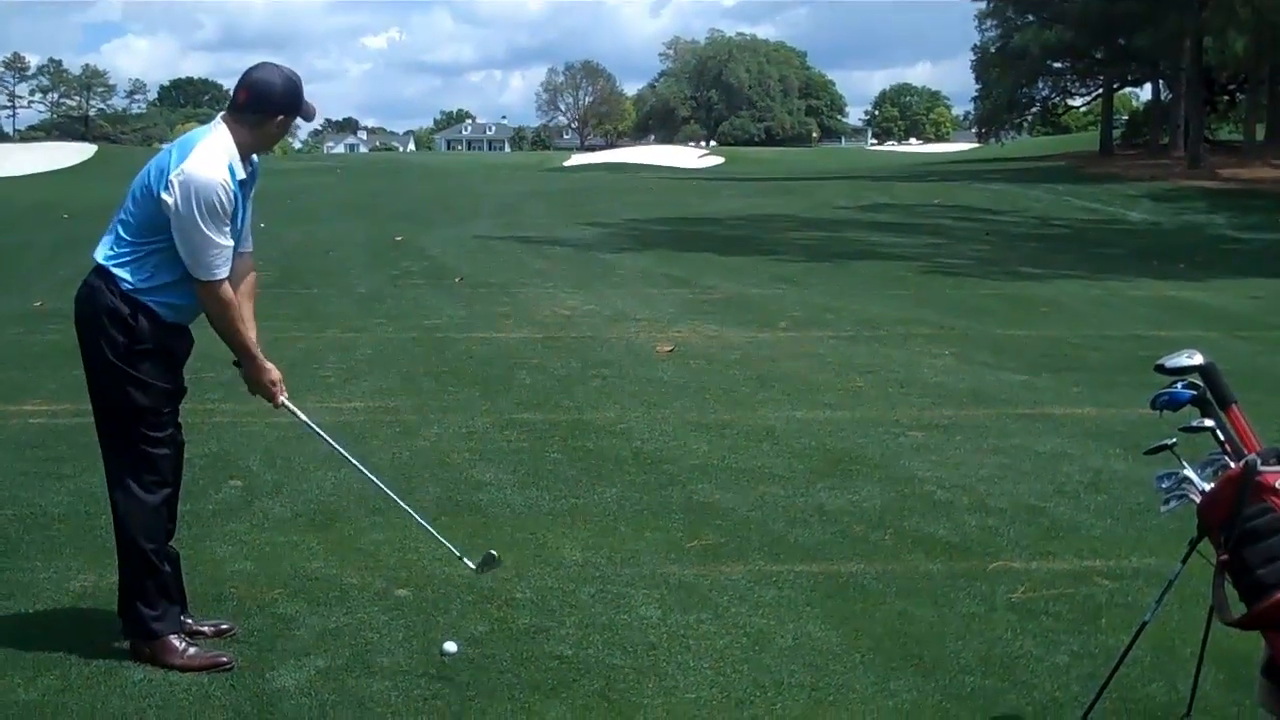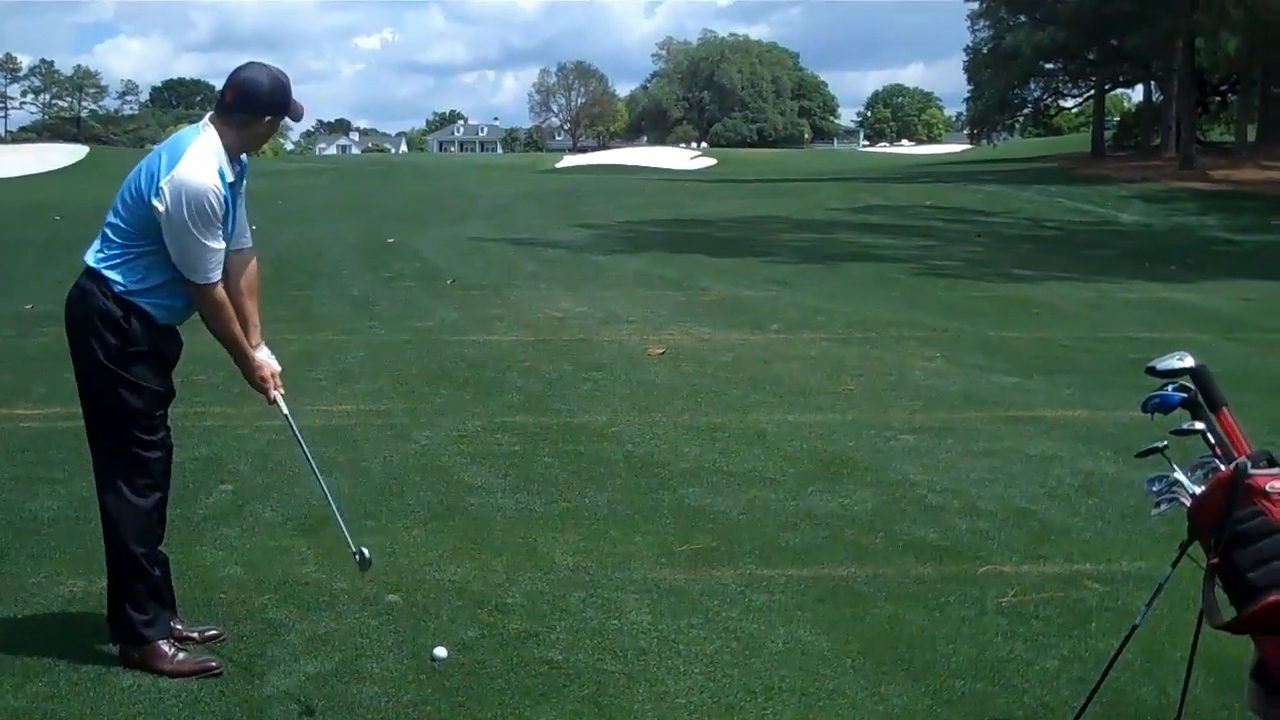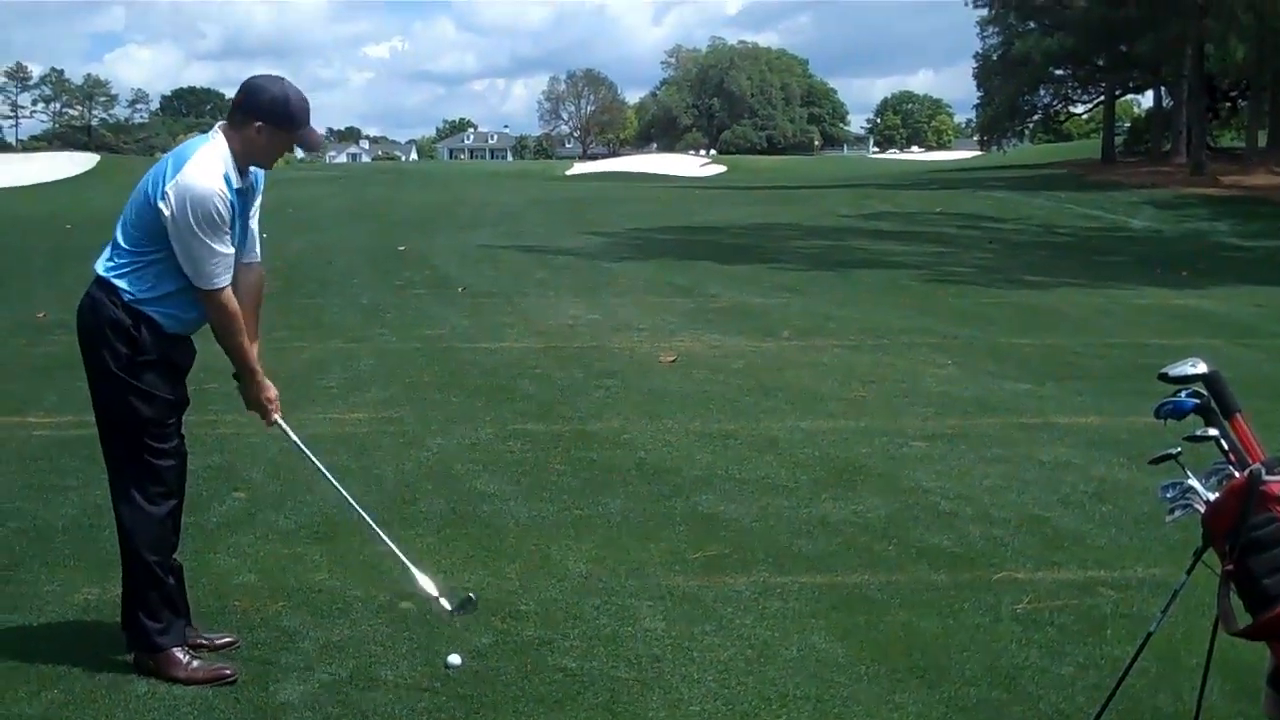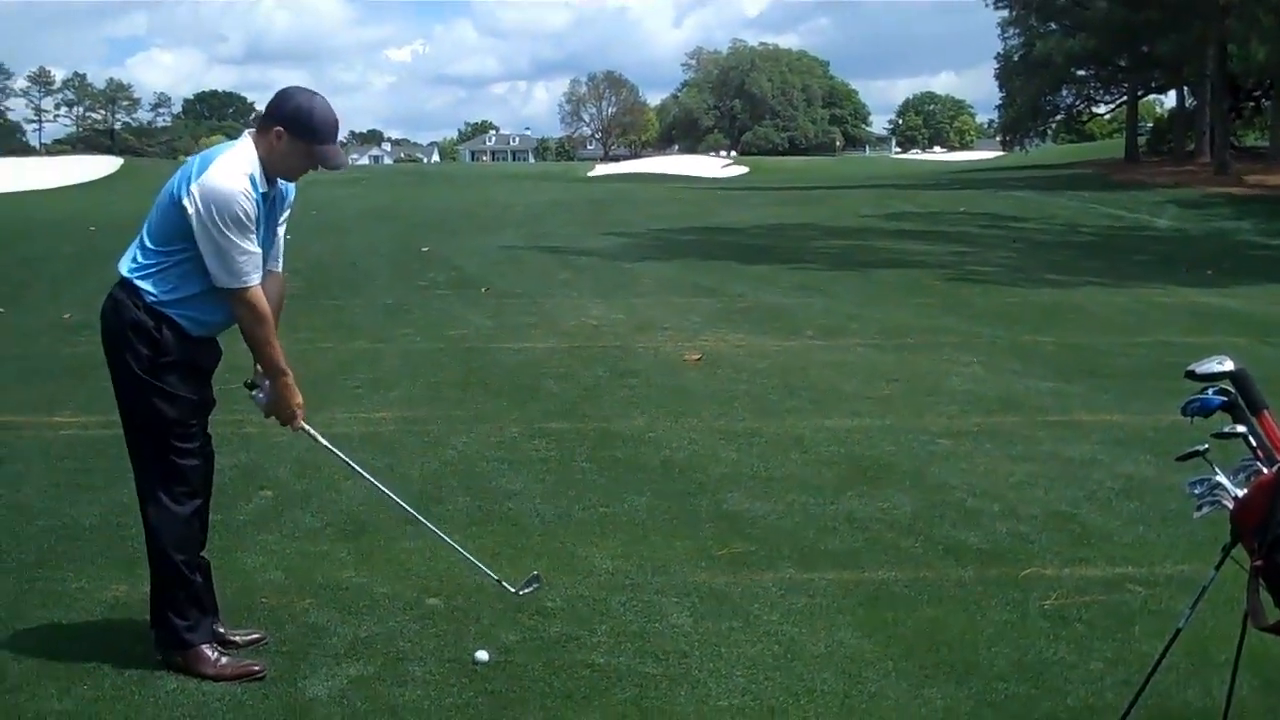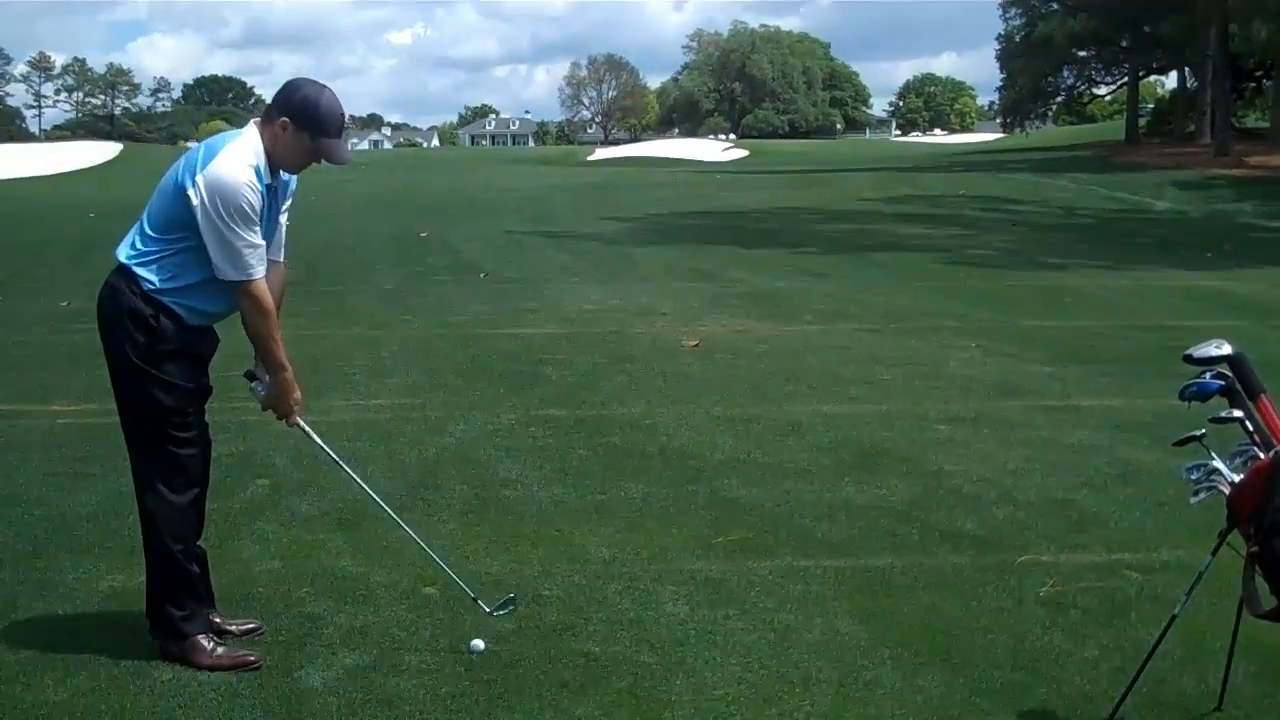
dt=0.2s
person 1, frame 1
left shoulder: (237, 162)
right shoulder: (204, 174)
left elbow: (241, 259)
right elbow: (213, 287)
left wrist: (255, 352)
right wrist: (252, 364)
left hip: (153, 318)
right hip: (122, 318)
left knee: (161, 464)
right knee: (143, 469)
left ankle: (164, 610)
right ankle: (151, 629)
person 1, frame 2
left shoulder: (228, 161)
right shoulder: (194, 179)
left elbow: (240, 254)
right elbow: (207, 290)
left wrist: (259, 346)
right wrist: (245, 361)
left hip: (143, 320)
right hip: (113, 320)
left knee: (150, 468)
right knee: (134, 473)
left ankle: (155, 615)
right ankle: (140, 634)
person 1, frame 3
left shoulder: (245, 175)
right shoulder: (199, 184)
left elbow: (247, 269)
right elbow: (217, 297)
left wrist: (254, 360)
right wrist: (253, 378)
left hip: (158, 330)
right hip: (123, 329)
left knee: (165, 477)
right knee: (148, 481)
left ankle: (169, 622)
right ankle: (155, 640)
person 1, frame 4
left shoulder: (275, 186)
right shoulder: (223, 185)
left elbow: (270, 278)
right elbow: (245, 298)
left wrist: (269, 372)
right wrist: (282, 379)
left hip: (185, 332)
right hip: (147, 330)
left knee: (192, 476)
right knee: (174, 480)
left ankle: (198, 618)
right ankle: (183, 638)
person 1, frame 5
left shoulder: (277, 174)
right shoulder: (230, 175)
left elbow: (271, 269)
right elbow: (249, 290)
left wrist: (269, 366)
right wrist: (282, 375)
left hip: (181, 319)
right hip: (143, 317)
left knee: (189, 464)
right knee: (170, 468)
left ankle: (194, 607)
right ankle: (180, 628)
